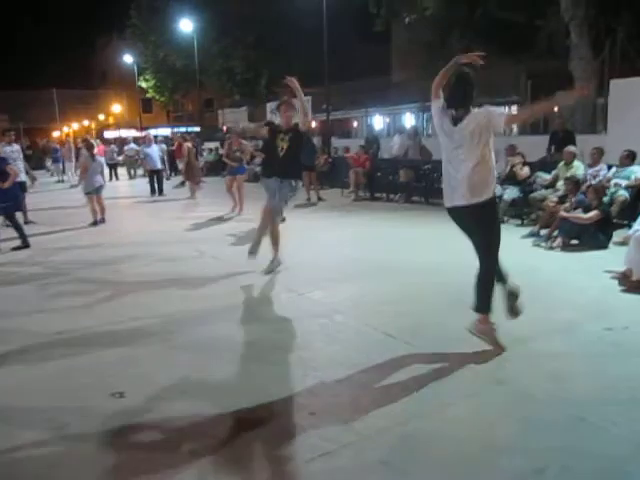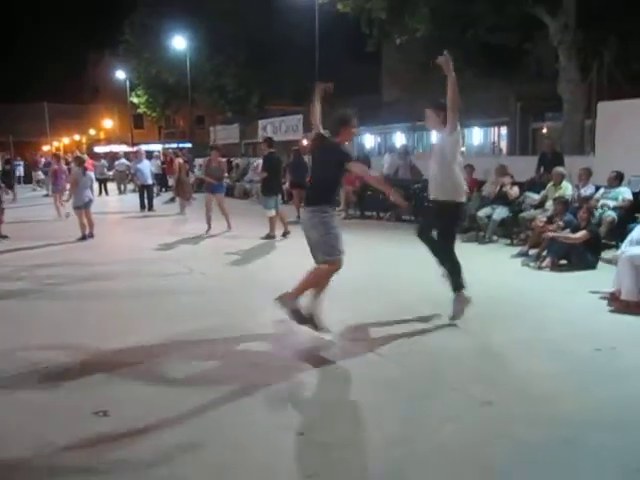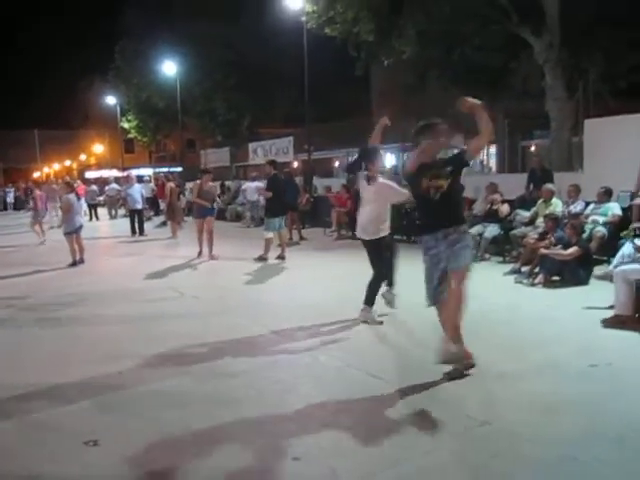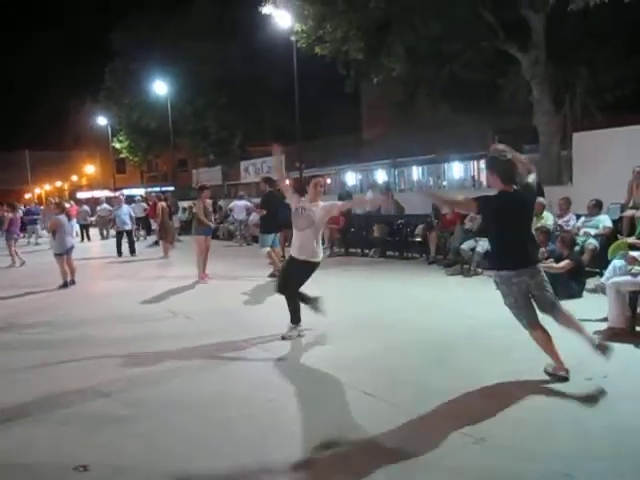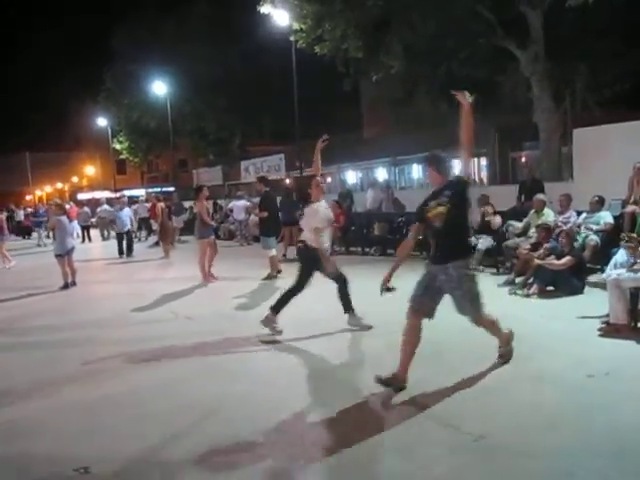
dt=0.7s
person 1, frame 1
left shoulder: (297, 130)
right shoulder: (276, 130)
left elbow: (306, 115)
right elbow: (261, 131)
left wrist: (297, 89)
left hip: (288, 182)
right hip: (275, 180)
left knee: (268, 212)
right knee: (272, 219)
left ankle: (257, 240)
right ankle: (276, 257)
person 1, frame 2
left shoulder: (321, 143)
right shoulder: (336, 151)
left elbow: (315, 119)
right elbow: (361, 170)
left wrist: (317, 95)
right wrist: (389, 190)
left hip: (312, 210)
right hip: (321, 211)
left knee: (326, 264)
right knee: (332, 262)
left ankle: (309, 307)
right ankle: (291, 297)
person 1, frame 3
left shoulder: (453, 163)
right shoulder: (414, 168)
left elbow: (485, 139)
right elbow: (412, 165)
left wrist: (478, 109)
right wrist: (432, 143)
left hip: (457, 234)
right hip: (431, 239)
left knee: (457, 280)
right knee: (440, 300)
left ankle: (454, 345)
right ankle: (463, 354)
person 1, frame 4
left shoulder: (492, 204)
right shoulder: (526, 194)
left elbow: (458, 204)
right elbow: (528, 169)
left wrist: (429, 193)
right wrist: (507, 152)
left hip: (506, 275)
right hip: (530, 268)
left knee: (532, 324)
right knee: (554, 308)
left ankle: (559, 365)
right ankle: (591, 339)
person 1, frame 5
left shoulder: (458, 187)
right shoulder: (426, 203)
left elbow: (467, 147)
right elbow: (409, 240)
left wrist: (466, 108)
right wrist: (391, 272)
left hip: (458, 266)
right hip: (436, 267)
left knee: (476, 317)
right knee: (414, 315)
left ankle: (505, 337)
right ankle: (400, 374)
person 2, frame 1
left shoulder: (441, 119)
right shoulder: (483, 119)
left elbow: (436, 89)
right elbow: (524, 115)
left wrist: (457, 62)
right wrist: (566, 98)
left hip: (453, 202)
right hip: (480, 199)
left knee: (484, 250)
right knee: (489, 255)
left ankle: (507, 287)
right ankle: (482, 318)
person 2, frame 2
left shoulder: (450, 135)
right shoulder: (445, 138)
left elbow: (453, 105)
left wrist: (450, 73)
left hip: (450, 198)
right hip: (441, 197)
left knee: (445, 246)
right knee: (423, 231)
left ankle: (459, 294)
right ankle: (450, 269)
person 2, frame 3
left shoulder: (363, 178)
right shoulder: (385, 186)
left elbow: (370, 149)
right elbow: (408, 196)
left wrist: (379, 126)
left hip: (365, 228)
right hip: (375, 233)
left knee: (390, 253)
right knee: (380, 271)
left ankle: (389, 289)
right ankle: (366, 310)
person 2, frame 4
left shoulder: (326, 207)
right shoulder: (297, 201)
left elbow: (347, 204)
right elbow: (283, 184)
left wrist: (369, 200)
left hip: (311, 258)
right hip: (295, 254)
left knee: (291, 291)
right knee: (281, 287)
left ankle: (295, 326)
right ankle: (311, 300)
person 2, frame 5
left shoulder: (317, 203)
right shoulder: (319, 209)
left elbow: (316, 171)
right elbow: (317, 235)
left wrist: (318, 150)
right wrist: (327, 260)
left hip: (306, 250)
right hip: (314, 251)
left knee: (299, 286)
right knee: (341, 280)
left ankle: (270, 316)
right ankle: (352, 317)
